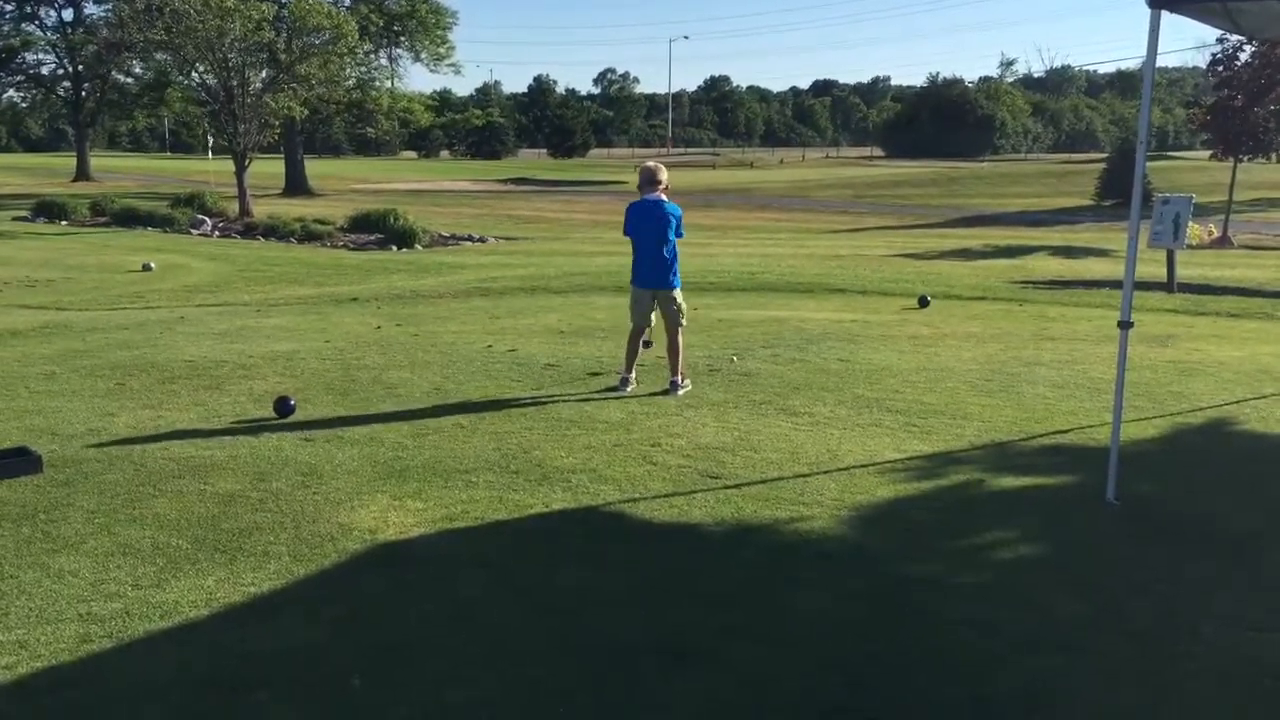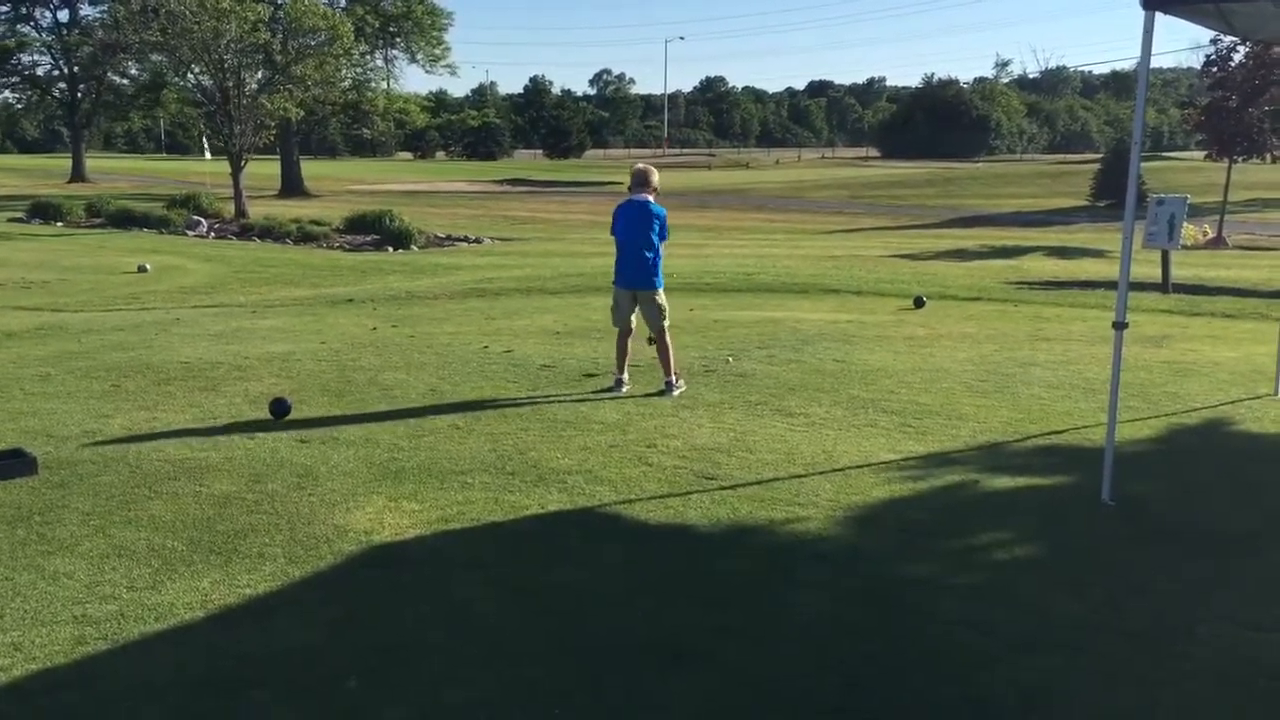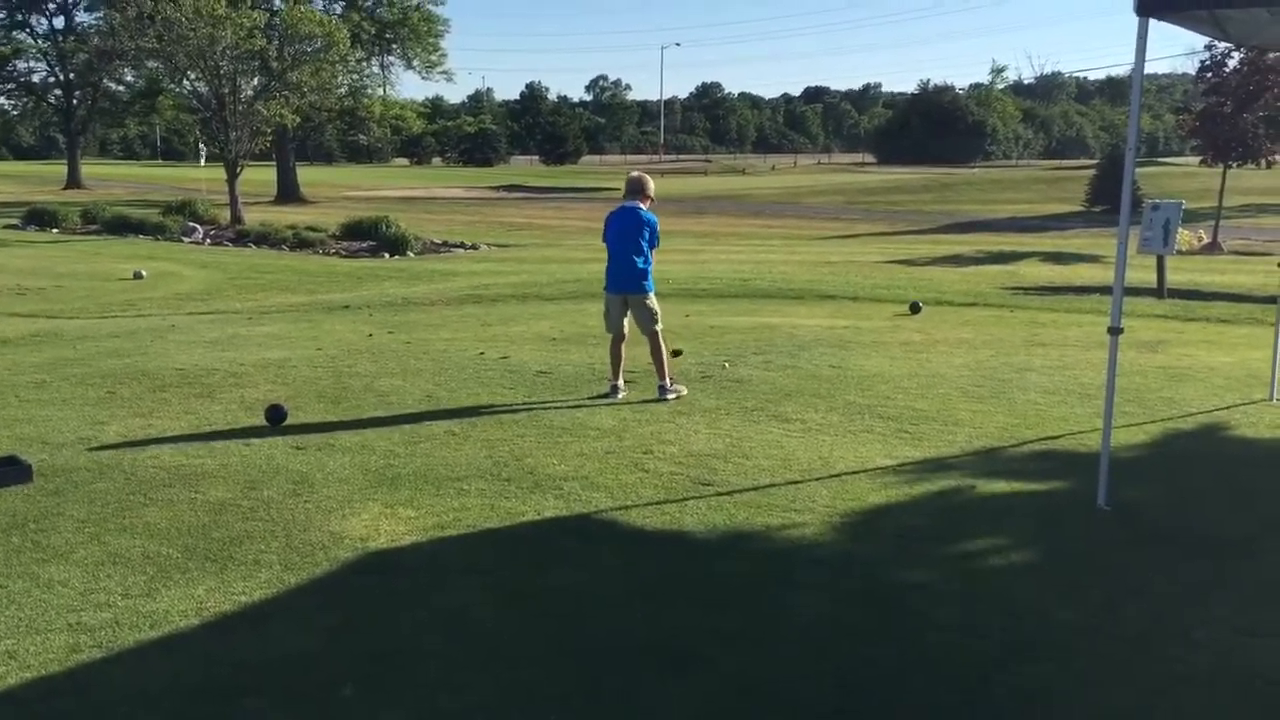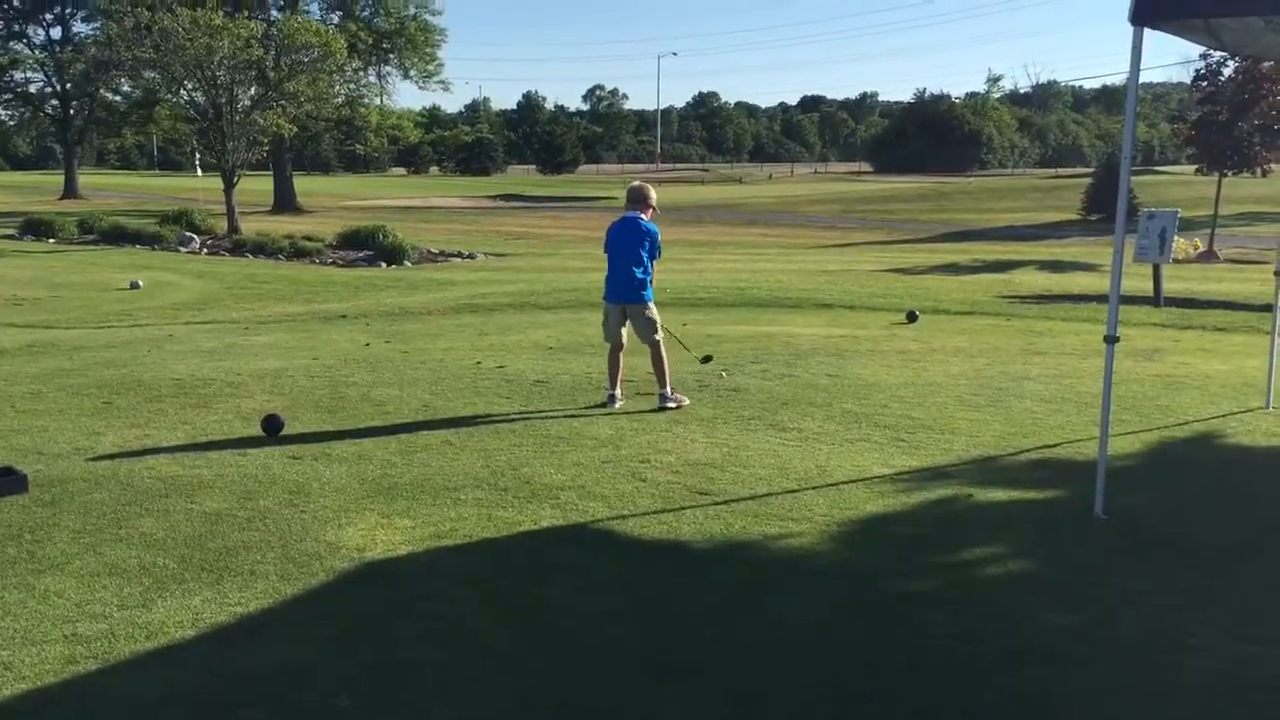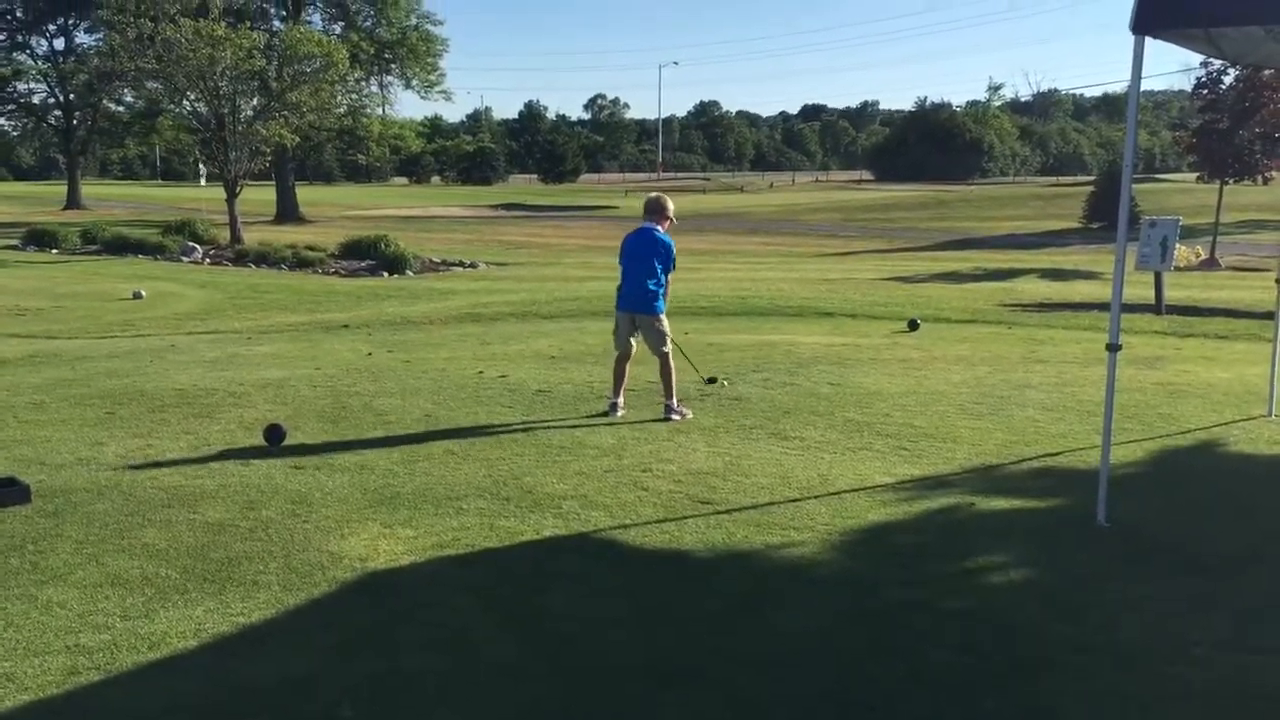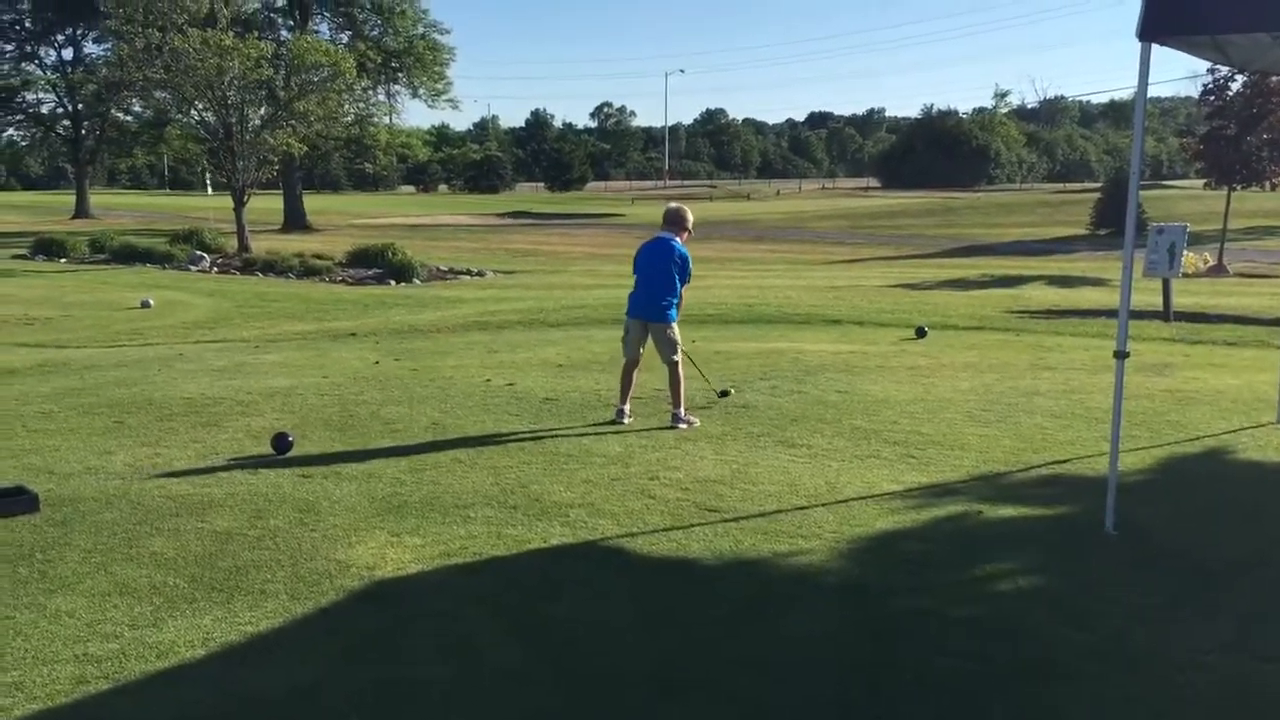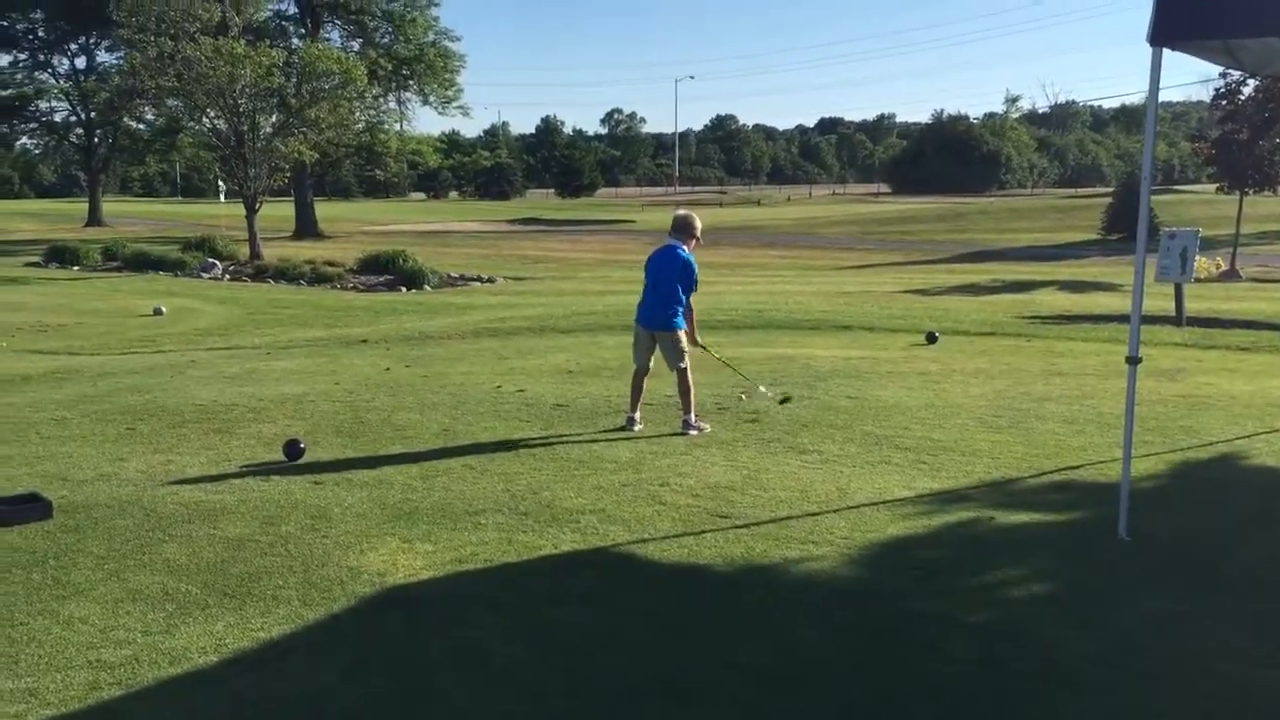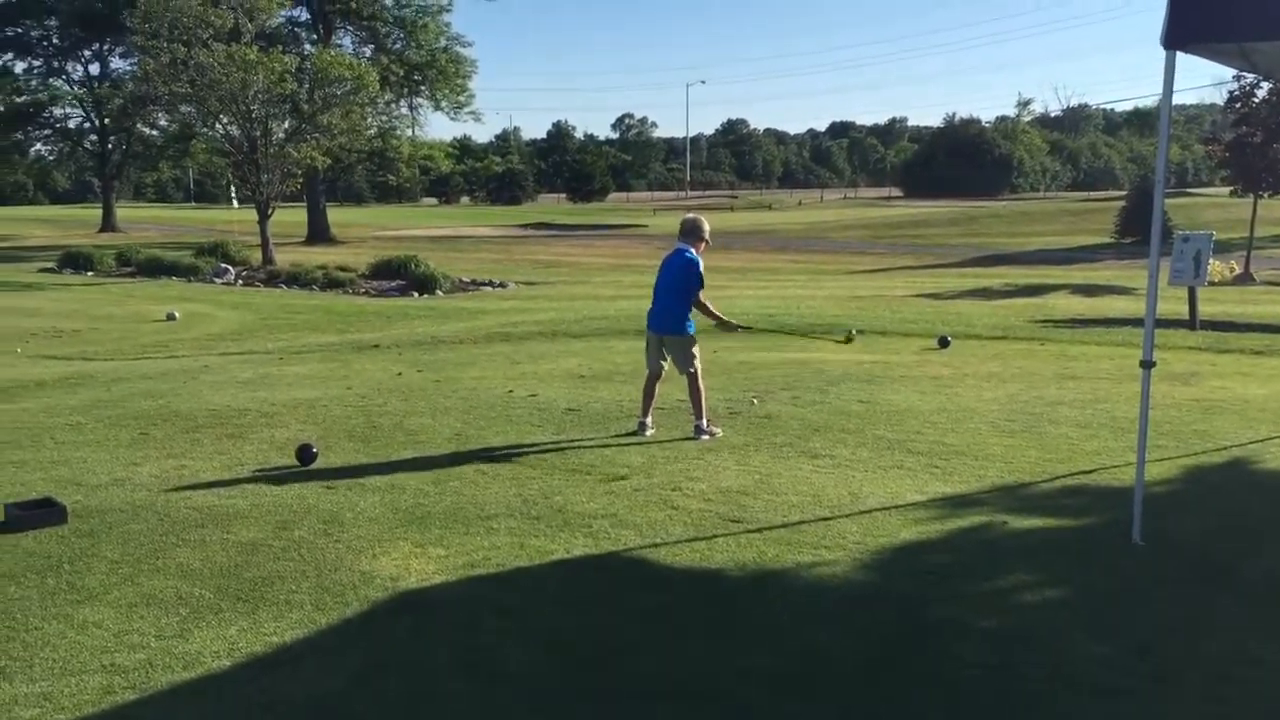
dt=0.2s
person 1, frame 1
left shoulder: (633, 209)
right shoulder: (674, 210)
left elbow: (631, 238)
right elbow: (674, 242)
left hip: (641, 279)
right hip: (668, 280)
left knee: (638, 328)
right knee: (674, 330)
left ankle: (627, 377)
right ankle: (676, 380)
person 1, frame 2
left shoulder: (619, 210)
right shoulder: (659, 212)
left elbow: (619, 240)
right elbow: (659, 247)
left hip: (623, 280)
right hip: (649, 280)
left knee: (625, 330)
right knee: (660, 330)
left ankle: (621, 378)
right ankle: (671, 380)
person 1, frame 3
left shoulder: (611, 218)
right shoulder: (649, 220)
left elbow: (611, 248)
right elbow: (650, 255)
left hip: (614, 285)
right hip: (640, 285)
left knee: (618, 335)
right knee: (654, 334)
left ankle: (616, 384)
right ankle: (665, 385)
person 1, frame 4
left shoulder: (613, 228)
right shoulder: (650, 230)
right elbow: (651, 267)
left hip: (613, 294)
right hip: (639, 295)
left knee: (616, 345)
right knee: (655, 343)
left ankle: (614, 393)
right ankle: (665, 393)
person 1, frame 5
left shoulder: (629, 239)
right shoulder: (666, 243)
right elbow: (666, 280)
right wrist: (661, 304)
left hip: (625, 304)
right hip: (650, 305)
left knee: (623, 354)
right knee: (664, 355)
left ankle: (616, 402)
right ankle: (671, 405)
person 1, frame 6
left shoulder: (645, 248)
right shoulder: (682, 254)
left elbow: (640, 279)
right elbow: (680, 293)
right wrist: (674, 318)
left hip: (636, 311)
right hip: (663, 314)
left knee: (631, 361)
right knee: (674, 363)
left ankle: (622, 409)
right ankle: (679, 414)
person 1, frame 7
left shoulder: (655, 255)
right shoulder: (687, 261)
right elbow: (686, 301)
right wrist: (692, 332)
left hip: (645, 319)
right hip: (669, 322)
left knee: (642, 369)
right knee: (683, 370)
left ankle: (633, 417)
right ankle: (689, 420)
person 1, frame 8
left shoulder: (671, 258)
right shoulder: (692, 261)
right elbow: (697, 300)
left wrist: (716, 317)
right wrist: (721, 320)
left hip: (655, 323)
right hip: (677, 326)
left knee: (654, 373)
right knee: (693, 374)
left ankle: (645, 421)
right ankle: (701, 425)
